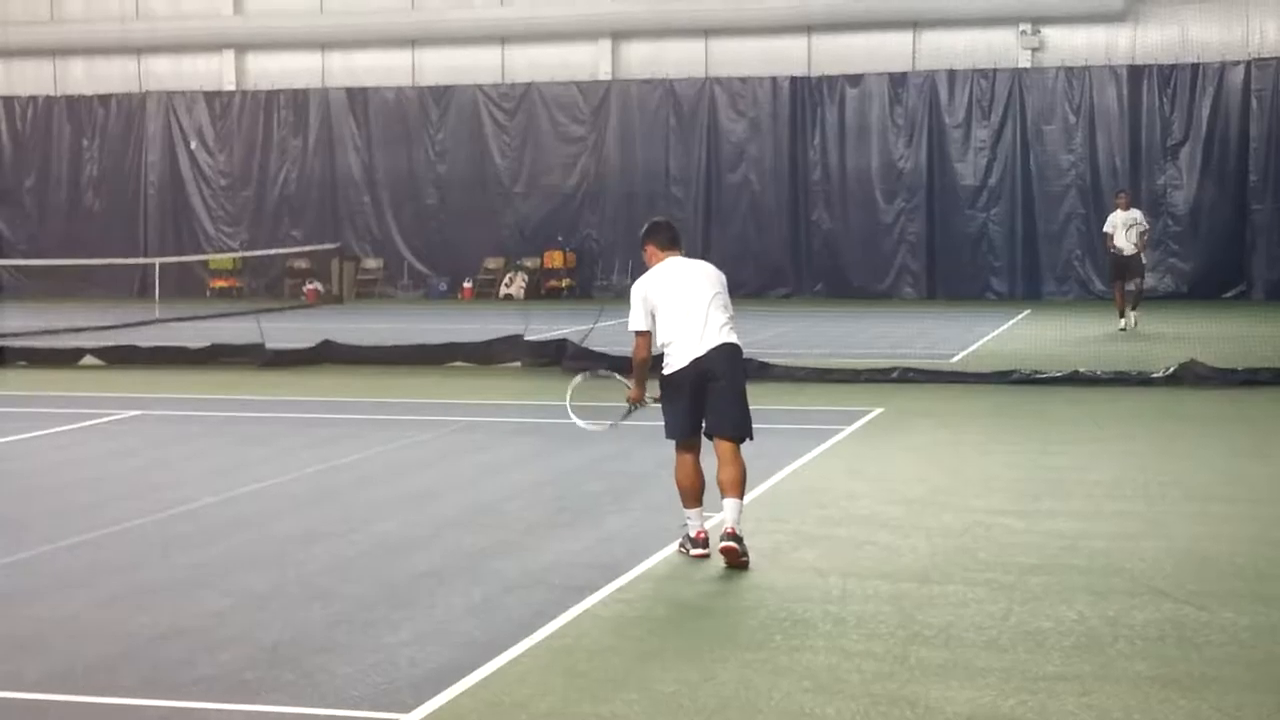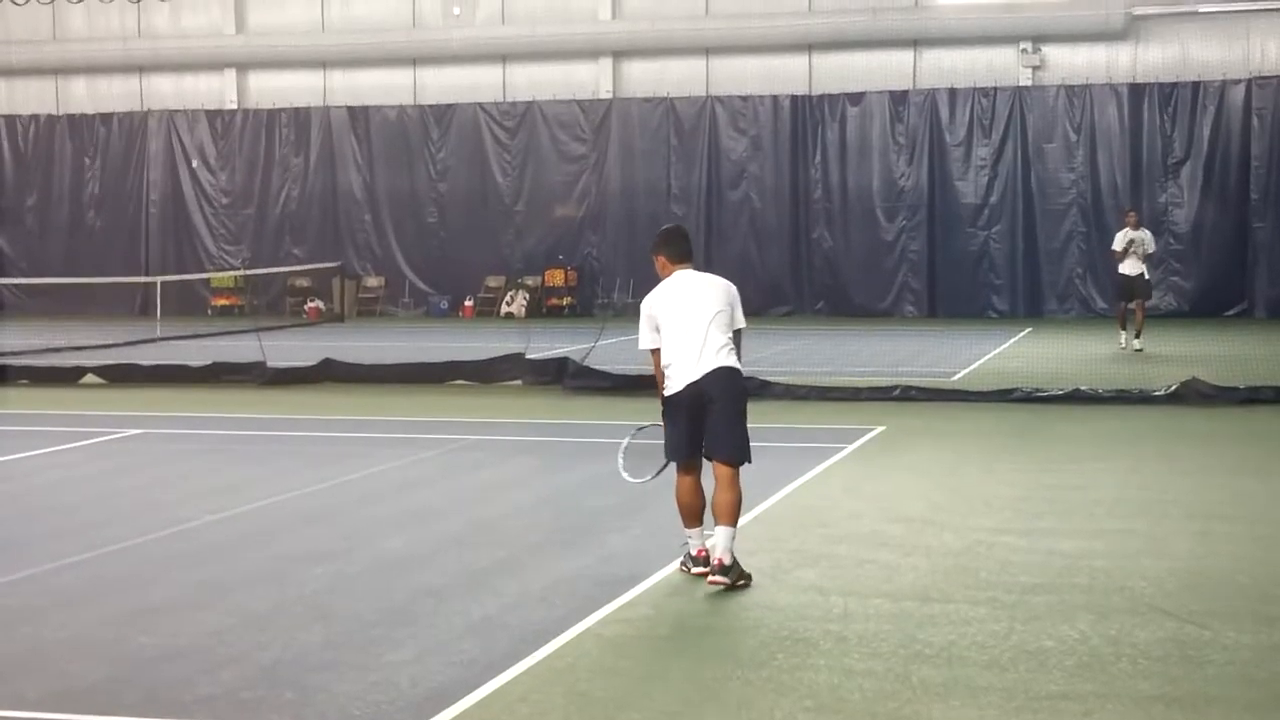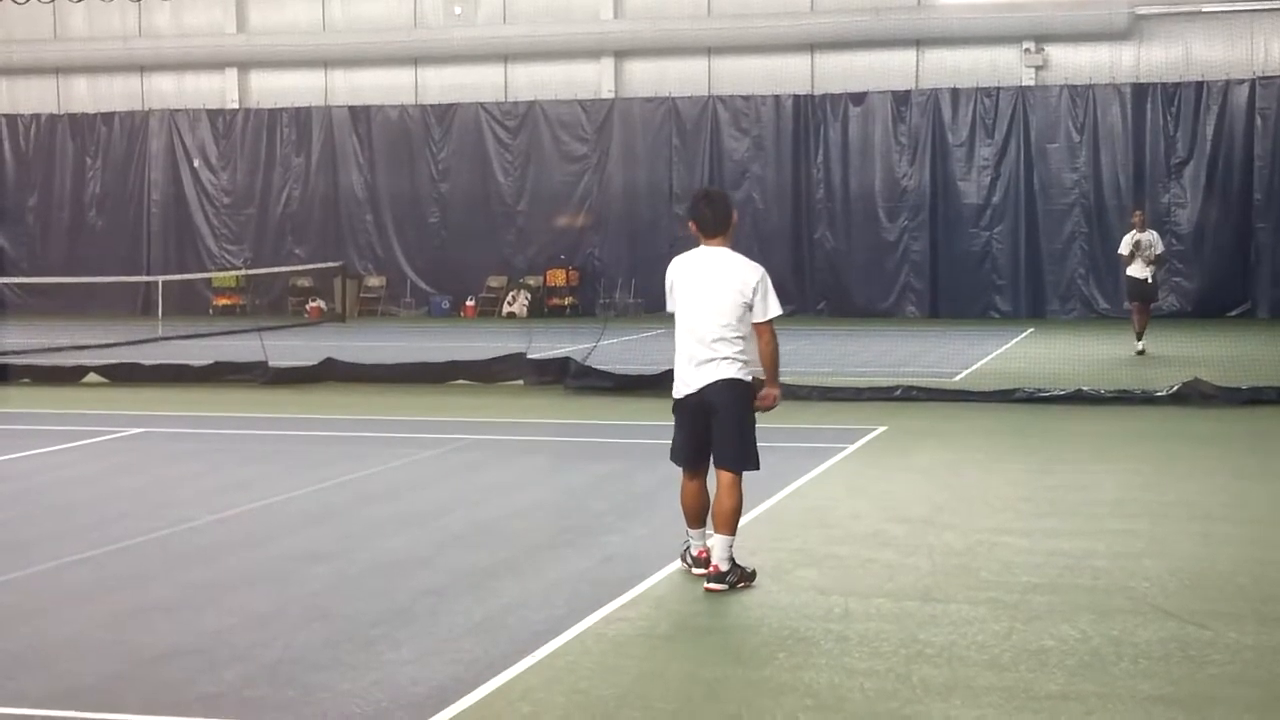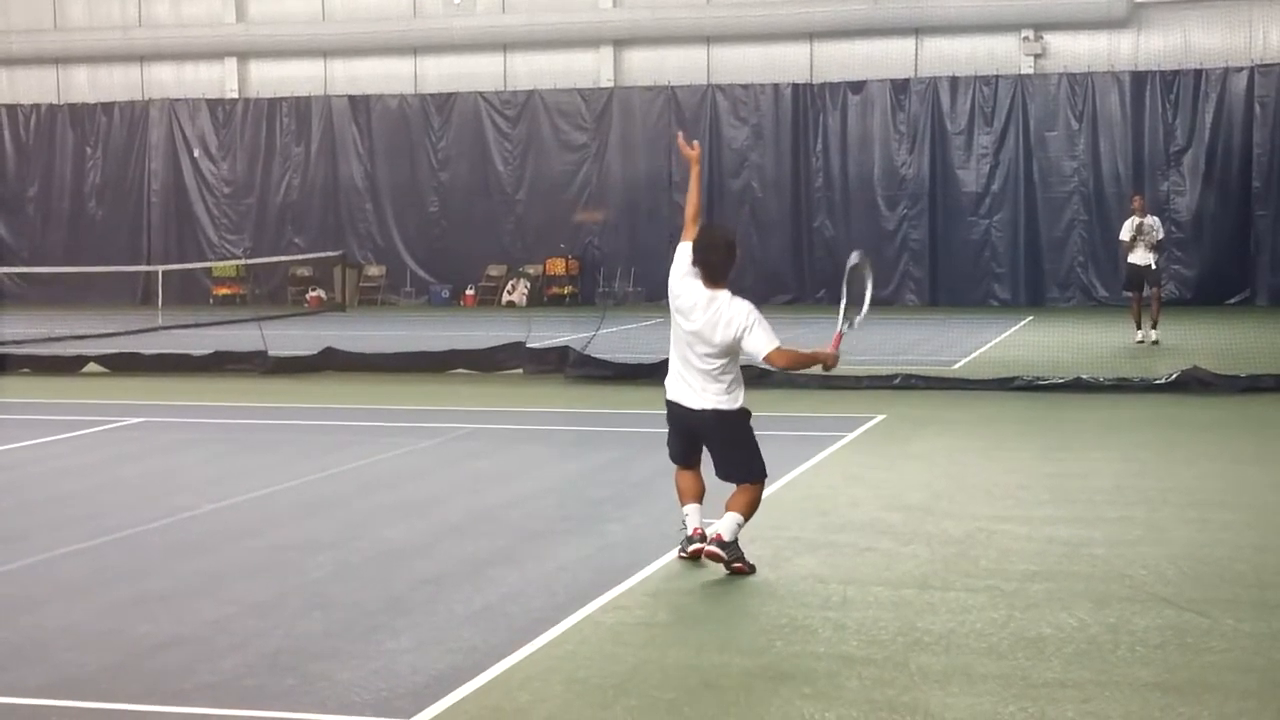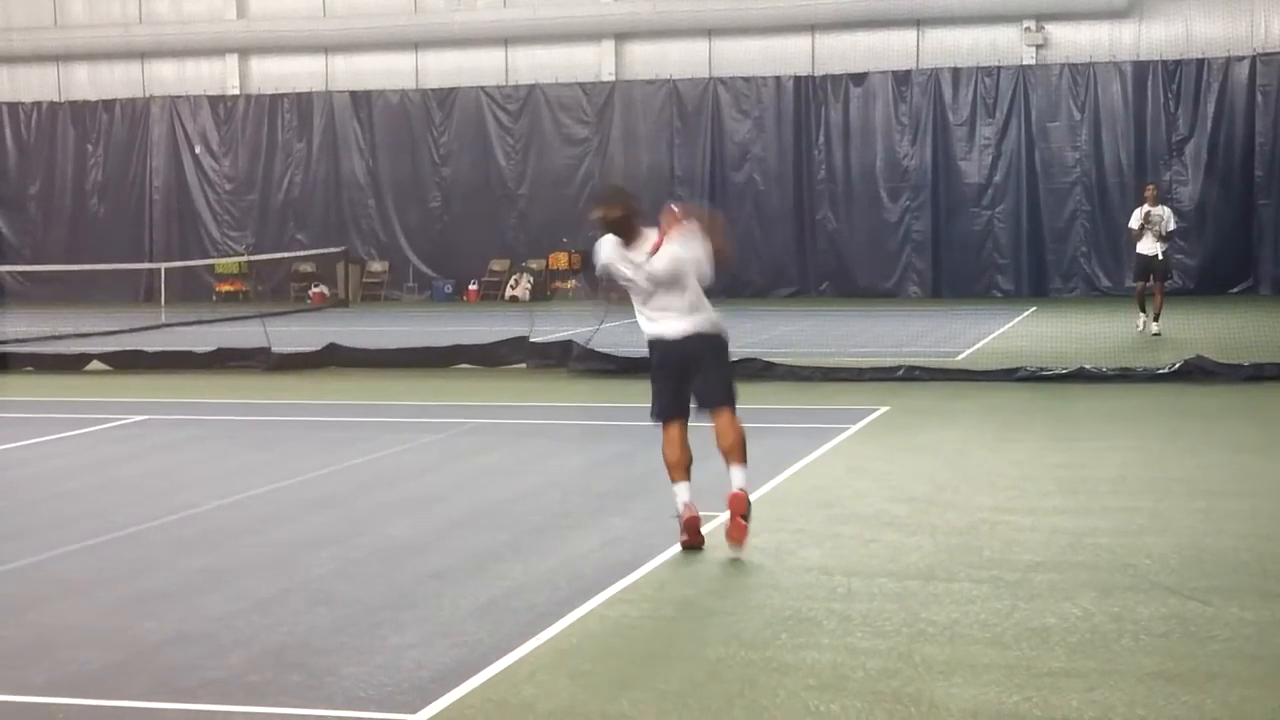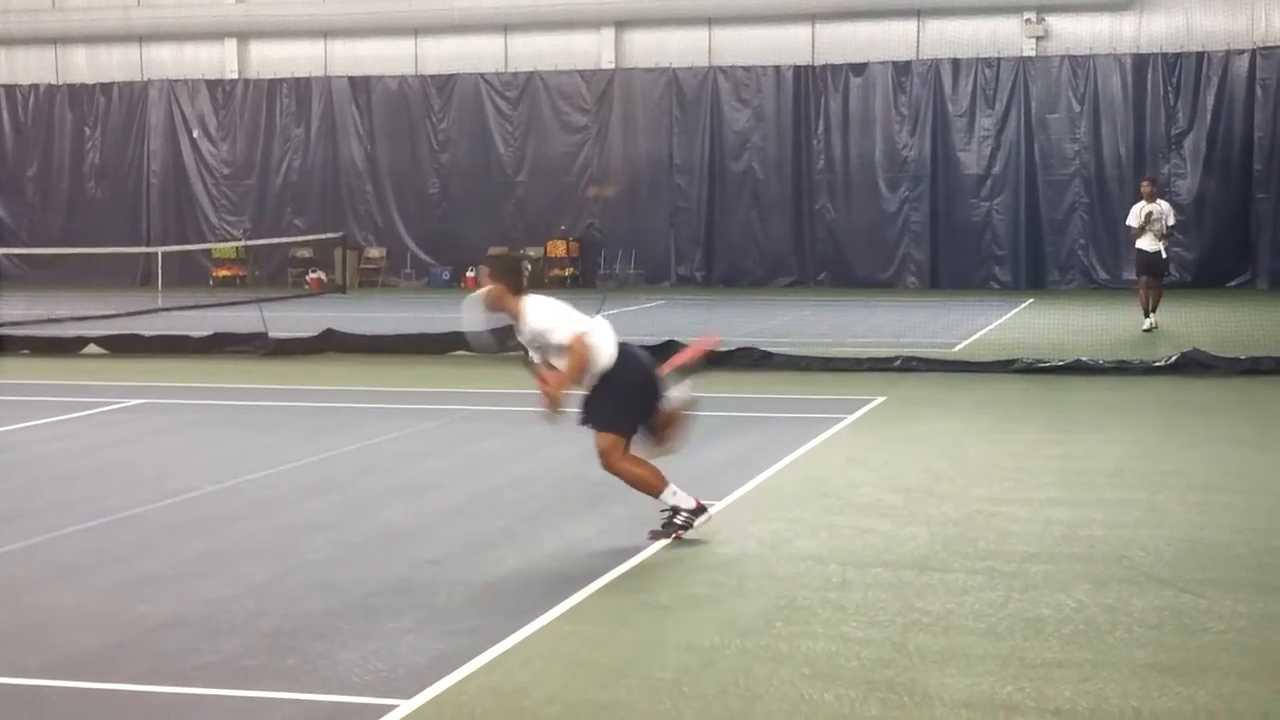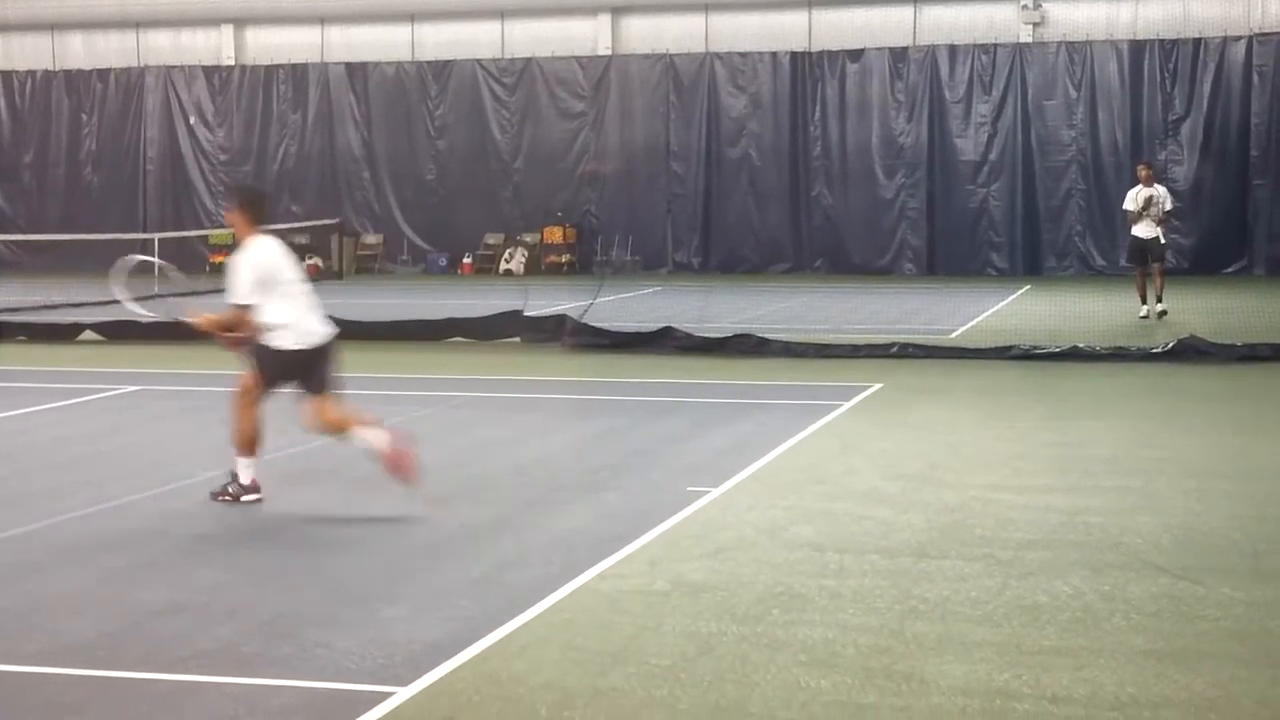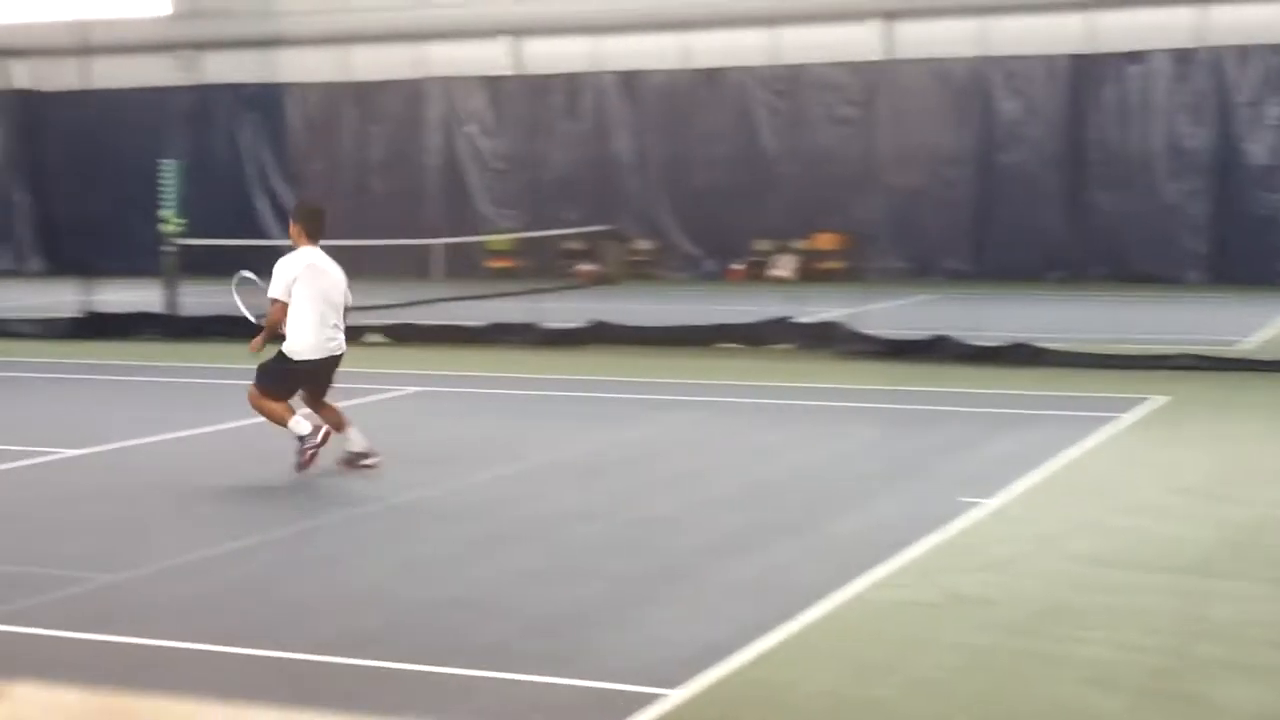
dt=0.5s
person 1, frame 1
left shoulder: (644, 284)
right shoulder: (711, 271)
left elbow: (643, 351)
left wrist: (638, 387)
left hip: (681, 364)
right hip: (724, 354)
left knee: (686, 449)
right knee: (728, 447)
left ankle: (696, 532)
right ankle: (731, 529)
person 1, frame 2
left shoulder: (653, 300)
right shoulder: (724, 286)
left wrist: (669, 408)
left hip: (681, 387)
right hip: (724, 378)
left knee: (687, 471)
right knee: (726, 471)
left ankle: (697, 552)
right ankle: (723, 559)
person 1, frame 3
left shoulder: (677, 269)
right shoulder: (751, 273)
right elbow: (765, 337)
right wrist: (771, 383)
left hip: (687, 387)
right hip: (731, 384)
left knee: (693, 474)
right knee: (729, 477)
left ankle: (697, 551)
right ankle: (721, 566)
person 1, frame 4
left shoulder: (680, 285)
right shoulder: (741, 313)
left elbow: (690, 223)
right elbow: (779, 358)
left wrist: (695, 167)
right wrist: (823, 357)
left hip: (679, 402)
right hip: (722, 410)
left knee: (686, 467)
right knee: (750, 483)
left ankle: (694, 531)
right ankle: (723, 536)
person 1, frame 5
left shoulder: (608, 250)
right shoulder: (672, 253)
right elbow: (717, 254)
right wrist: (701, 224)
left hip: (662, 345)
right hip: (704, 339)
left knee: (673, 428)
right knee: (724, 415)
left ankle: (688, 513)
right ankle: (738, 492)
person 1, frame 6
left shoulder: (541, 315)
right shoulder: (525, 326)
left elbow: (582, 350)
right elbow: (541, 365)
left wrist: (559, 387)
right wrist: (552, 384)
left hip: (617, 368)
right hip: (604, 375)
person 1, frame 7
left shoulder: (244, 260)
right shoulder: (274, 248)
left elbow: (239, 317)
left wrist: (212, 324)
right wrist: (247, 336)
left hip: (289, 343)
right hip: (317, 336)
left knee: (245, 394)
right knee: (316, 410)
left ankle: (245, 480)
right ankle: (385, 442)
person 1, frame 8
left shoulder: (288, 264)
right shoulder: (334, 268)
left elbow: (277, 316)
left wrist: (263, 338)
left hip: (302, 351)
right hip: (333, 348)
left knee: (259, 396)
right knee: (315, 401)
left ankle: (307, 432)
right ankle: (360, 449)
